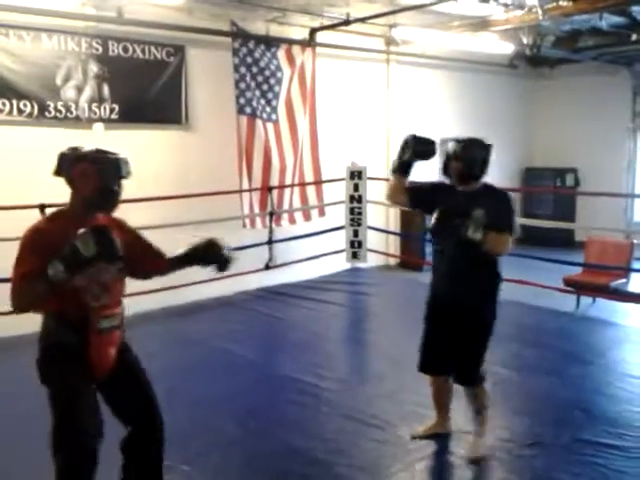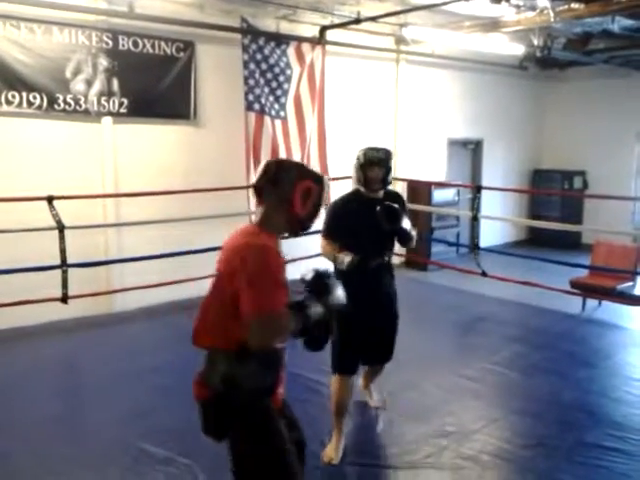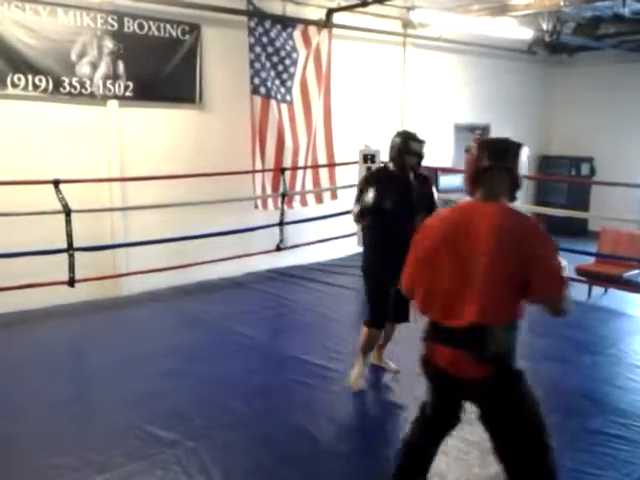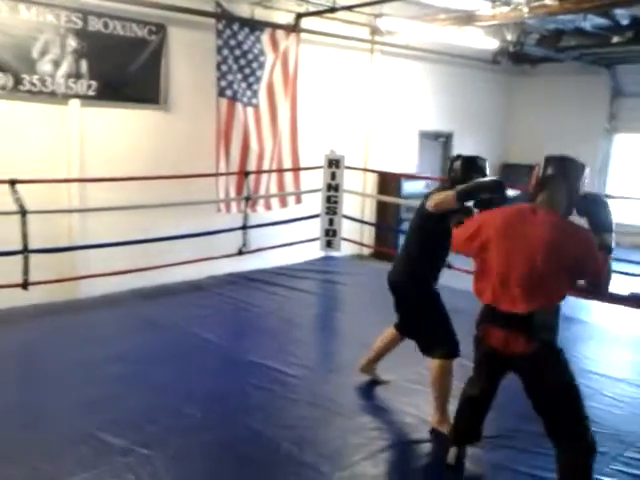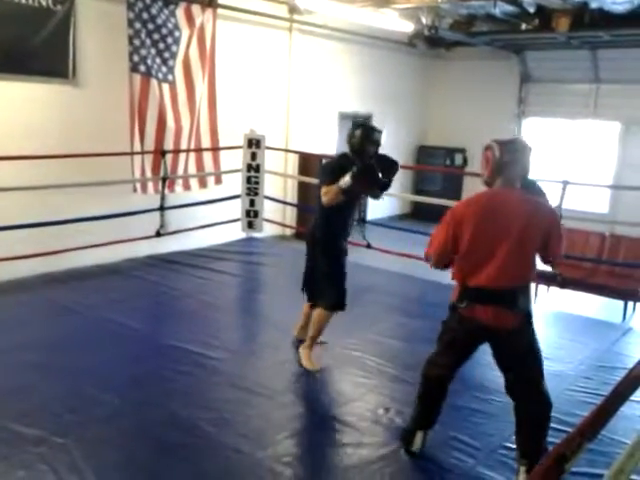
dt=1s
person 1, frame 1
left shoulder: (114, 227)
right shoulder: (44, 234)
left elbow: (151, 266)
right elbow: (21, 301)
left wrist: (193, 256)
right wrist: (64, 268)
left hip: (110, 342)
right hip: (68, 350)
left knee: (148, 426)
right knee: (80, 440)
person 1, frame 2
left shoulder: (247, 239)
right shoulder: (260, 250)
right elbow: (264, 333)
left hip: (253, 383)
right hip: (240, 392)
left knee: (292, 449)
person 1, frame 3
left shoulder: (435, 223)
right shoulder: (525, 230)
left elbow: (410, 289)
right elbow: (557, 305)
right wrist: (552, 271)
left hip: (439, 351)
right hip: (487, 361)
left knee: (433, 422)
person 1, frame 4
left shoulder: (498, 218)
right shoulder: (575, 237)
left elbow: (457, 240)
right elbow: (601, 283)
right wrist: (603, 236)
left hip: (492, 329)
right hip: (534, 341)
left knee: (478, 389)
right knee: (572, 434)
left ankle: (456, 448)
person 1, frame 5
left shoulder: (465, 209)
right shoulder: (542, 212)
left elbow: (437, 258)
right elbow: (552, 257)
left wrist: (462, 256)
left hip: (469, 306)
right hip: (513, 312)
left knee: (438, 371)
right knee: (531, 394)
left ankle: (417, 434)
person 2, frame 1
left shoulder: (496, 199)
right shoulder: (441, 192)
left elbow: (501, 246)
right elbow: (395, 195)
left wrist: (467, 227)
right wrist: (404, 162)
left hip: (476, 298)
right hip: (442, 293)
left knee: (466, 372)
right knee: (435, 365)
left ankle: (480, 428)
right ankle: (442, 420)
person 2, frame 2
left shoulder: (394, 201)
right shoulder: (343, 206)
left elbow: (409, 241)
right elbow: (328, 248)
left wrist: (401, 224)
right wrist: (351, 262)
left hip: (383, 289)
right hip: (352, 294)
left knee: (382, 353)
right knee: (344, 366)
left ankle: (367, 384)
right ankle: (337, 435)
person 2, frame 3
left shoulder: (417, 180)
right shoulder: (374, 179)
left elbow: (425, 216)
right elbow: (359, 218)
left wrist: (426, 195)
right wrist: (368, 202)
left hip: (405, 256)
right hip: (377, 257)
left knee: (396, 315)
right knee: (377, 317)
left ankle: (378, 355)
right ankle: (361, 359)
person 2, frame 4
right shoulder: (439, 197)
right elbow: (434, 204)
right wrist: (474, 188)
left hip: (404, 276)
right hip: (415, 281)
left knee: (405, 326)
right knee: (445, 349)
left ankle: (368, 364)
right ankle: (440, 419)
person 2, frame 5
left shoulder: (361, 165)
right shoulder: (335, 165)
left elbow: (375, 193)
right elbow: (327, 198)
left wrist: (384, 177)
right wrist: (351, 178)
left hip: (337, 238)
right hip: (324, 239)
left knee: (320, 291)
right knee: (332, 299)
left ankle: (302, 332)
right ankle: (307, 347)
